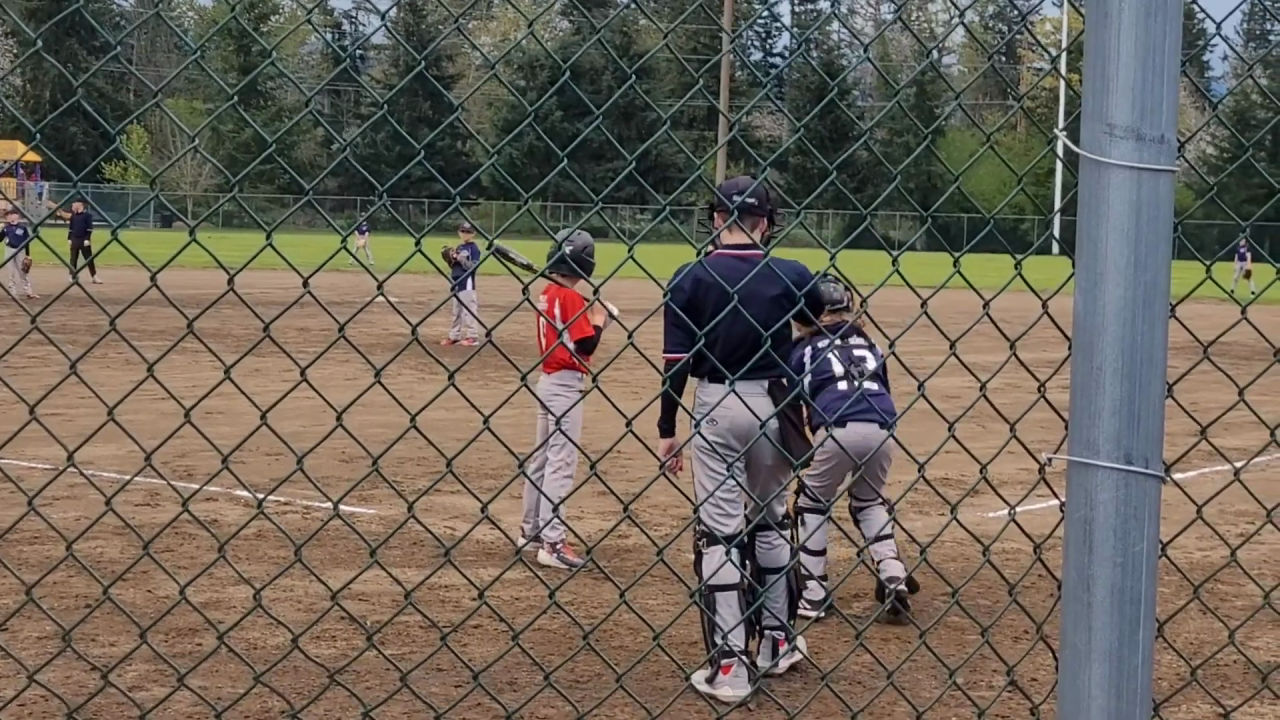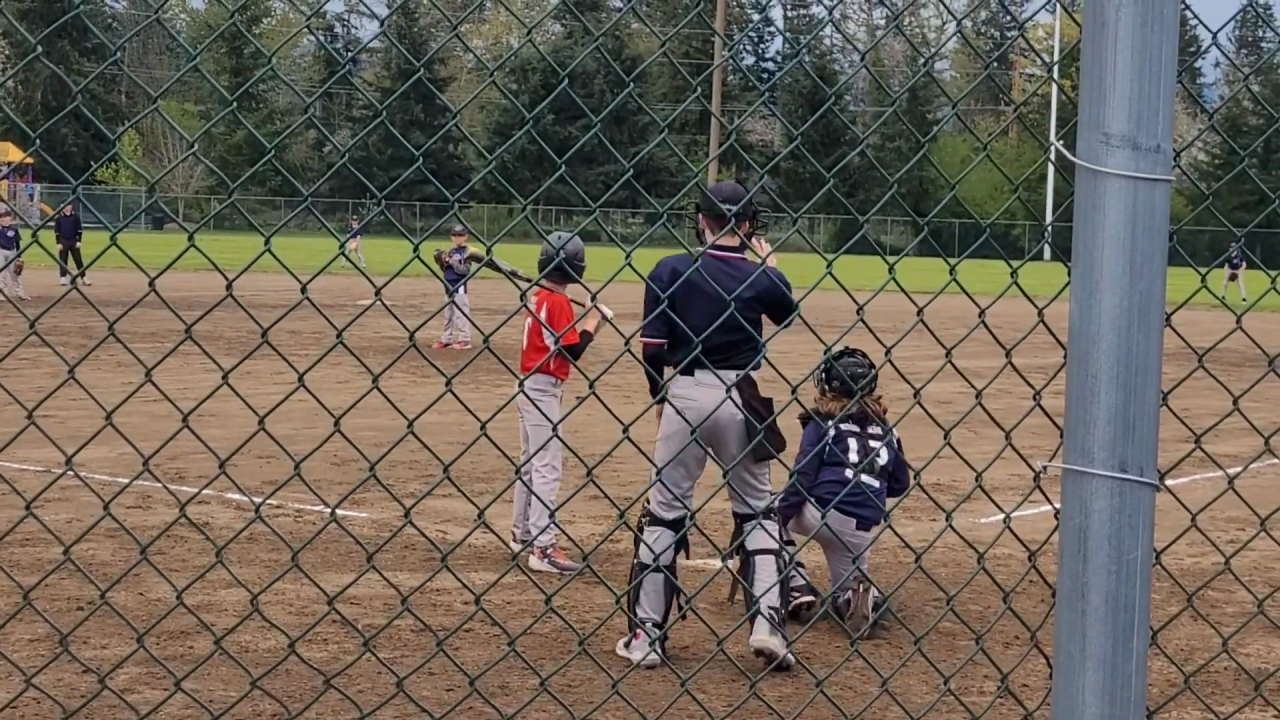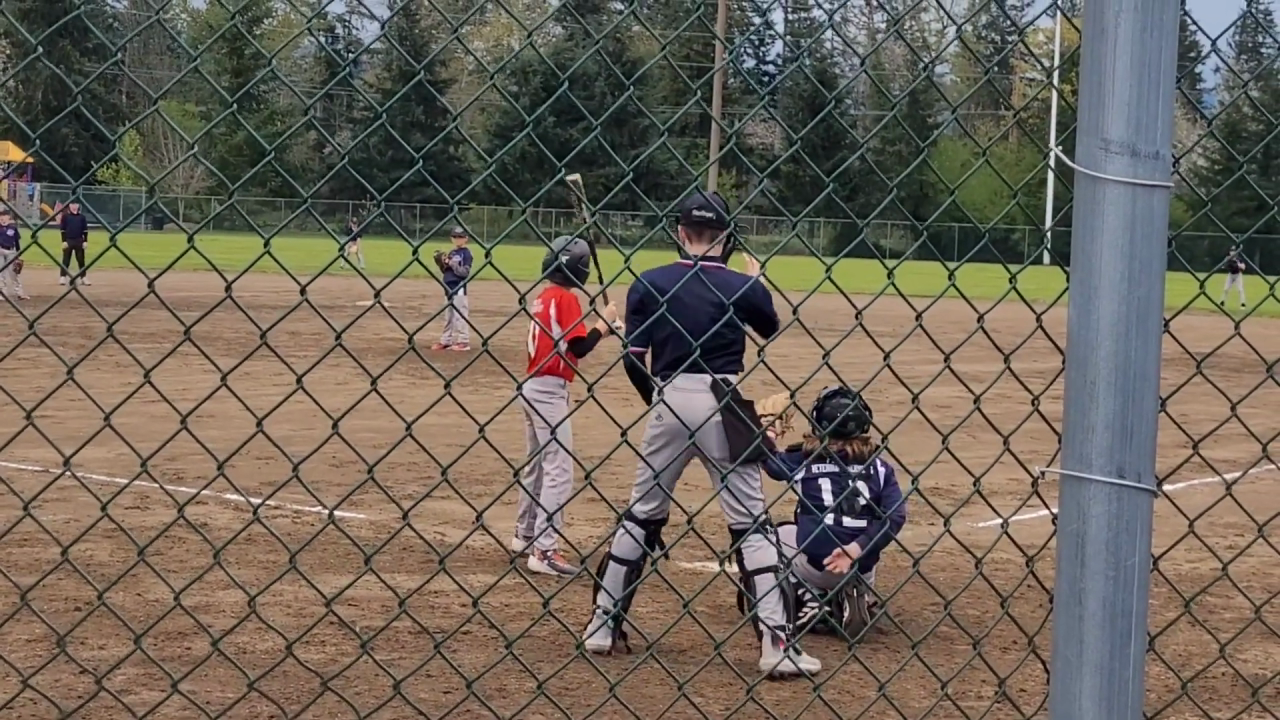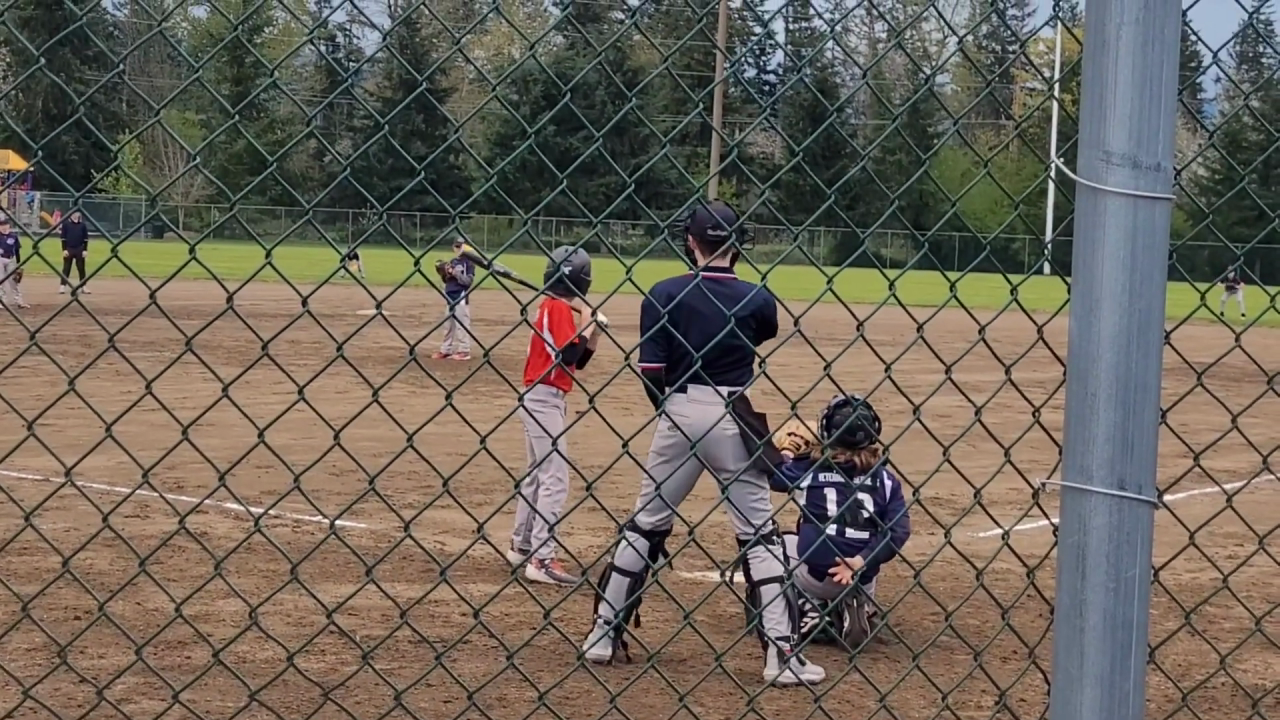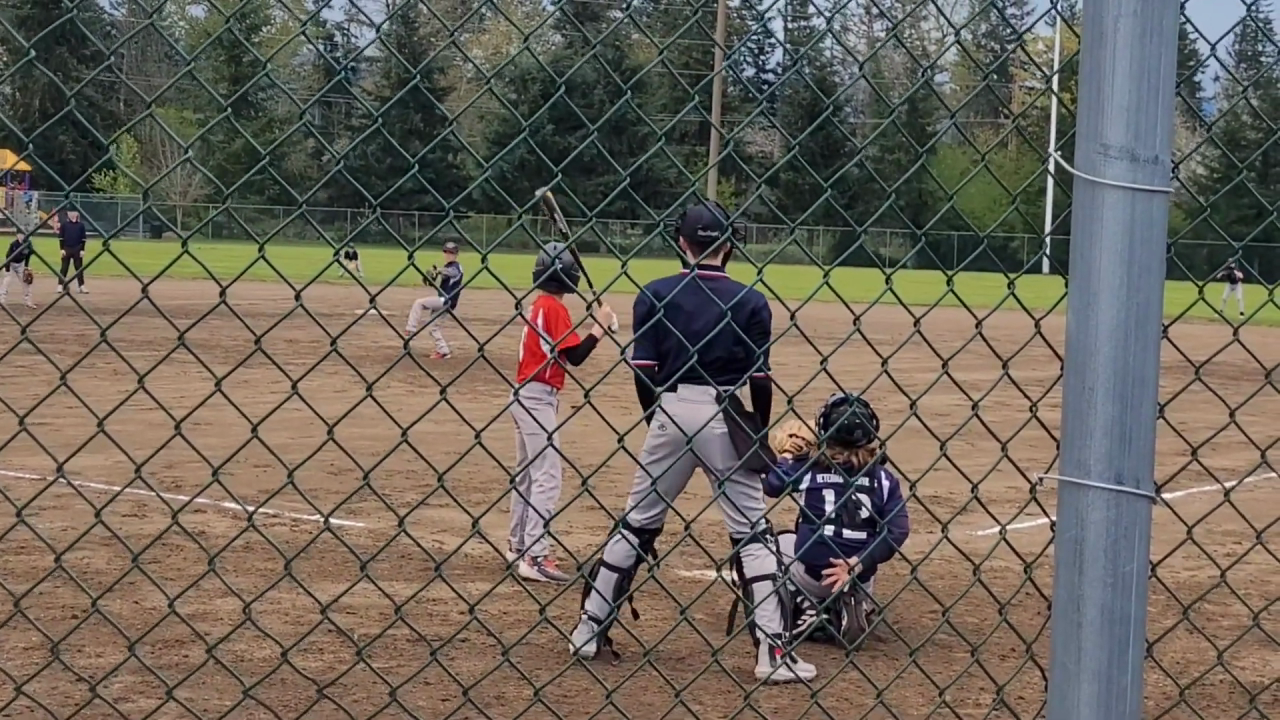
dt=1s
person 1, frame 1
left shoulder: (690, 278)
right shoulder: (792, 275)
left elbow: (676, 362)
right elbow: (818, 317)
left wrist: (667, 429)
left hip: (716, 408)
right hip: (773, 408)
left knee: (718, 533)
right knee: (771, 523)
left ankle: (730, 665)
right ankle: (777, 640)
person 1, frame 2
left shoulder: (670, 270)
right shoulder: (766, 278)
left elbow: (653, 348)
right elbow: (787, 317)
left wrist: (659, 394)
left hip: (687, 395)
right hip: (739, 399)
left knee: (664, 515)
right knee: (758, 513)
left ankle: (646, 636)
right ankle: (767, 623)
person 1, frame 3
left shoulder: (648, 283)
right shoulder: (743, 286)
left elbow: (632, 358)
right elbow: (771, 330)
left hip: (669, 403)
right hip: (722, 405)
left knee: (641, 515)
right knee: (752, 524)
left ankle: (603, 625)
right ankle: (778, 641)
person 1, frame 4
left shoulder: (663, 294)
right shoulder: (756, 298)
left elbow: (650, 372)
left hip: (678, 414)
right hip: (732, 419)
left knee: (644, 526)
right knee: (760, 535)
left ankle: (603, 636)
right ankle: (781, 655)
person 1, frame 5
left shoulder: (654, 294)
right shoulder: (751, 301)
left elbow: (642, 373)
right elbow: (759, 380)
right wrist: (759, 436)
left hip: (670, 414)
right hip: (725, 418)
left knee: (635, 525)
right knee: (752, 533)
left ankle: (588, 631)
right ankle: (772, 651)
person 2, frame 1
left shoulder: (547, 294)
right shoulder: (571, 297)
right elbow: (586, 347)
left wrist: (595, 322)
right wrist: (598, 317)
left hip: (549, 381)
right hip: (566, 385)
left knee: (541, 460)
right knee: (561, 464)
left ankle: (531, 531)
right ankle: (552, 543)
person 2, frame 2
left shoulder: (538, 297)
right shoulder: (558, 301)
right elbow: (573, 351)
left wrist: (592, 323)
right wrist: (593, 320)
left hip: (530, 386)
right hip: (543, 389)
left knee: (531, 465)
right knee: (547, 470)
left ankle: (523, 535)
right ankle: (543, 549)
person 2, frame 3
left shoulder: (542, 298)
right shoulder: (566, 299)
right elbow: (580, 347)
left wrist: (601, 330)
right wrist: (604, 321)
left hip: (535, 387)
right hip: (550, 390)
left knee: (537, 465)
right knee: (559, 471)
left ankle: (525, 534)
right ankle: (543, 551)
person 2, frame 4
left shoulder: (551, 307)
right shoulder: (558, 308)
left elbow: (578, 361)
right elbow: (569, 355)
left wrist: (593, 331)
right wrist: (587, 324)
left hip: (539, 398)
right hip: (545, 399)
left knee: (537, 476)
right knee: (554, 480)
left ankle: (522, 546)
right ankle: (541, 560)
person 2, frame 5
left shoulder: (538, 305)
right shoulder: (554, 308)
left elbow: (562, 354)
right elbow: (574, 356)
left wrist: (598, 329)
right wrist: (599, 326)
left hip: (527, 395)
right hip: (538, 397)
left knee: (527, 475)
right knee: (547, 479)
left ankle: (519, 546)
right ankle: (535, 558)
person 3, frame 1
left shoulder: (805, 347)
right shoulder: (868, 343)
left hip: (840, 430)
right hip: (881, 431)
left knee: (812, 506)
right knee: (869, 505)
left ankle: (813, 596)
right ankle: (894, 580)
person 3, frame 2
left shoulder: (821, 424)
right shoulder: (885, 430)
left elbow: (801, 480)
right elbow: (900, 484)
left wrist: (780, 514)
left hip: (821, 513)
right hip: (861, 528)
left knee: (772, 511)
right knee: (845, 591)
left ankle: (793, 589)
right ankle: (860, 596)
person 3, frame 3
left shoulder: (804, 459)
right shoulder: (878, 466)
left elbow: (770, 460)
right elbow: (895, 516)
left wrist: (767, 436)
right wrist: (857, 549)
left hip: (814, 563)
right hip: (860, 569)
left knee: (778, 533)
left ankle: (810, 601)
right ankle: (855, 599)
person 3, frame 4
left shoulder: (810, 466)
right shoulder: (885, 477)
left elbow: (773, 475)
right elbow: (898, 530)
right wrist: (860, 562)
left hip: (815, 575)
right hip: (862, 579)
right knee: (861, 594)
left ankle: (810, 611)
right ankle: (859, 609)
person 3, frame 5
left shoulder: (809, 466)
right shoulder: (883, 477)
left elbow: (771, 483)
right elbow: (897, 531)
left wrist: (787, 454)
right wrist: (856, 564)
left hip: (812, 573)
right hip: (860, 577)
left knee: (779, 542)
left ankle: (807, 609)
right ankle: (857, 607)
